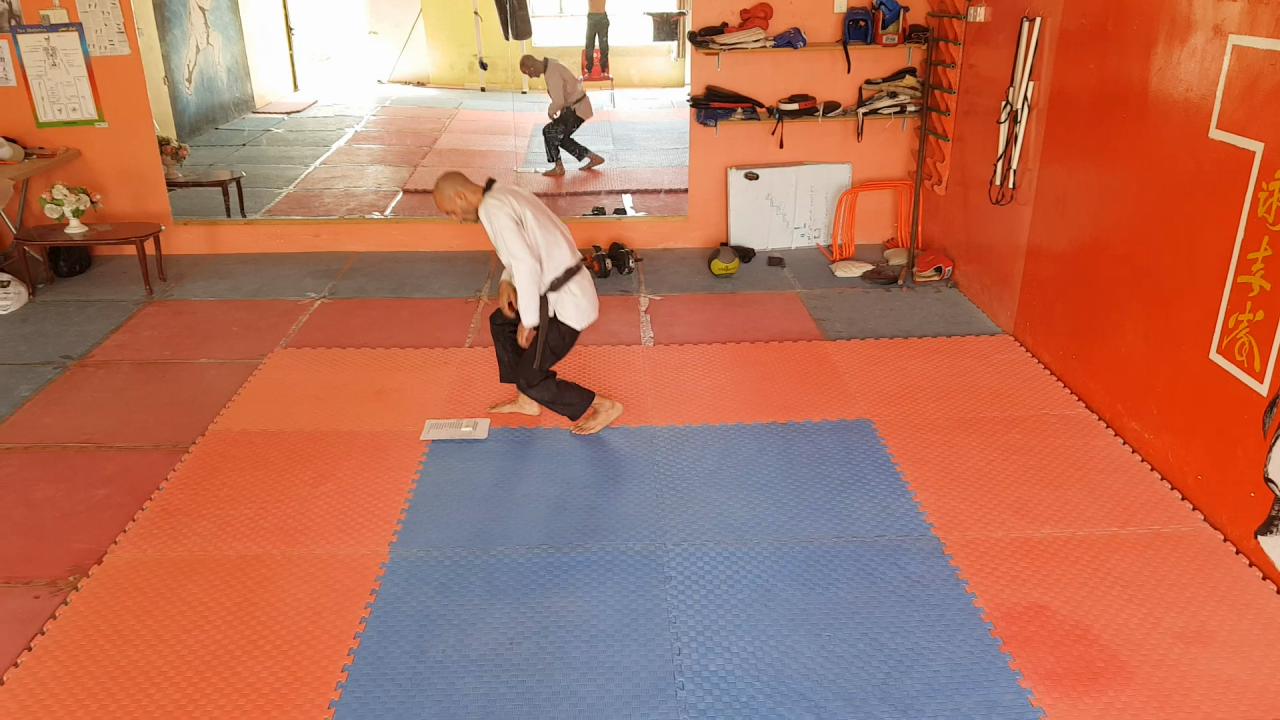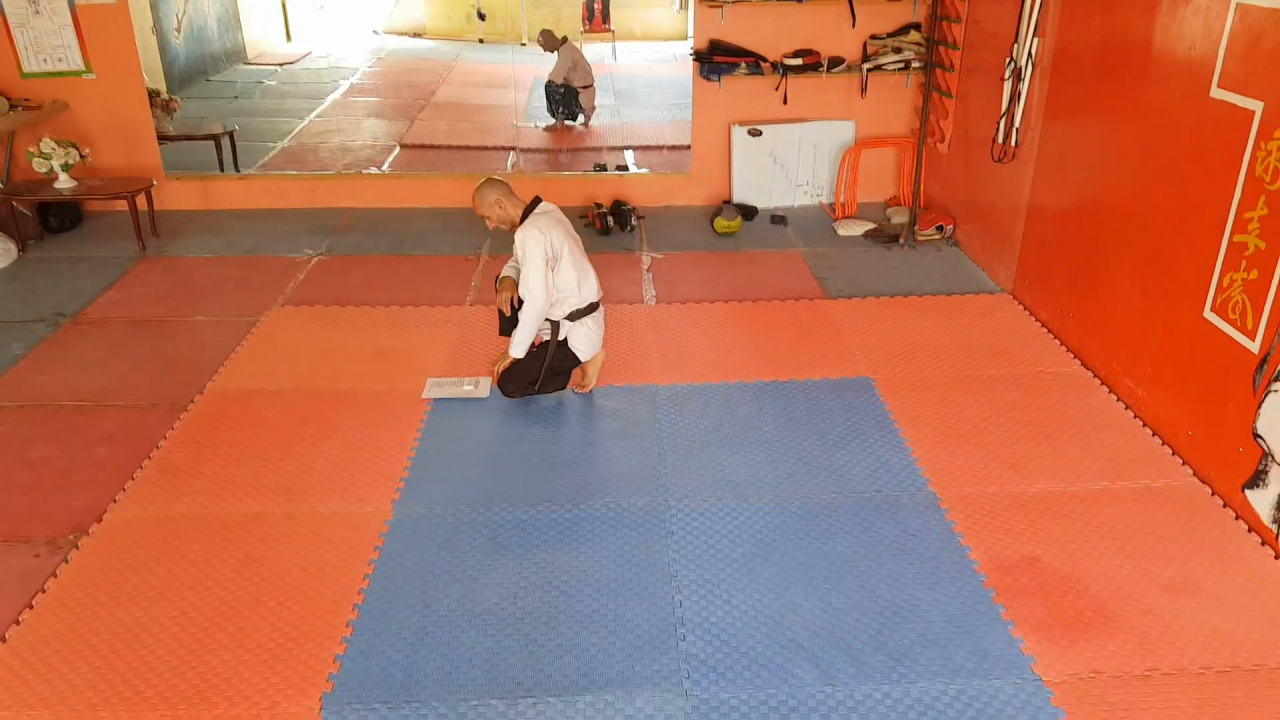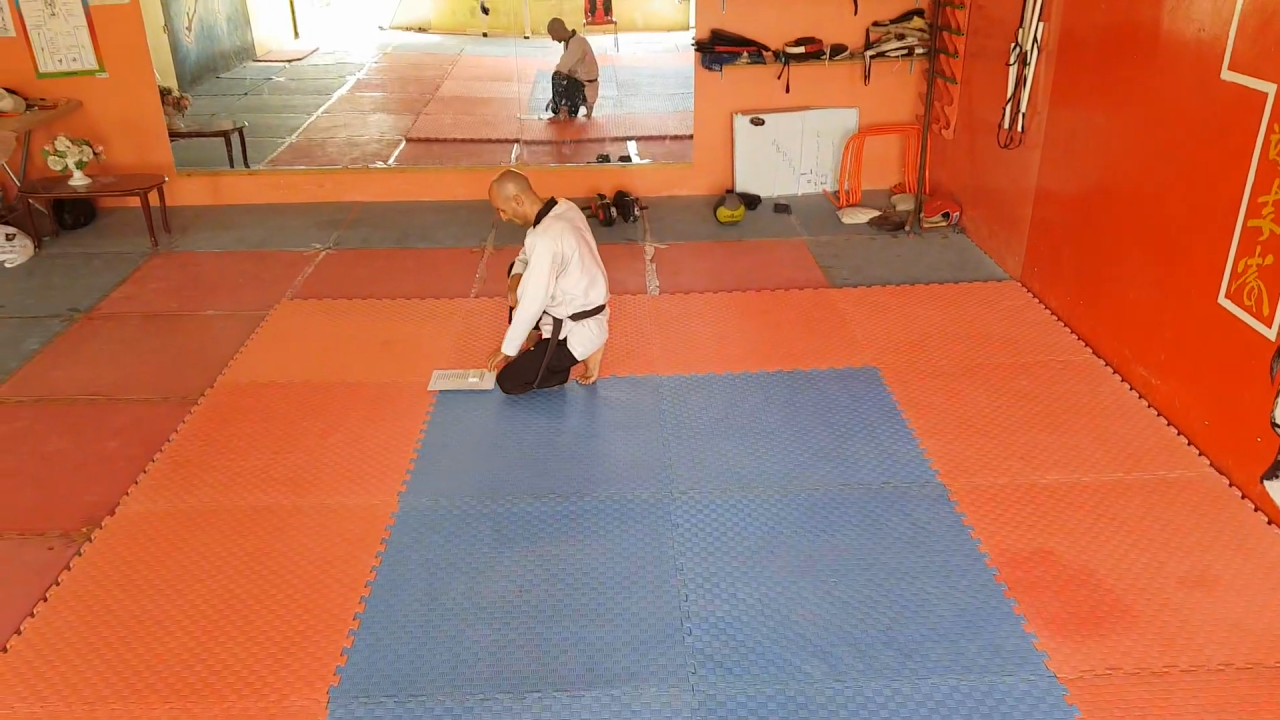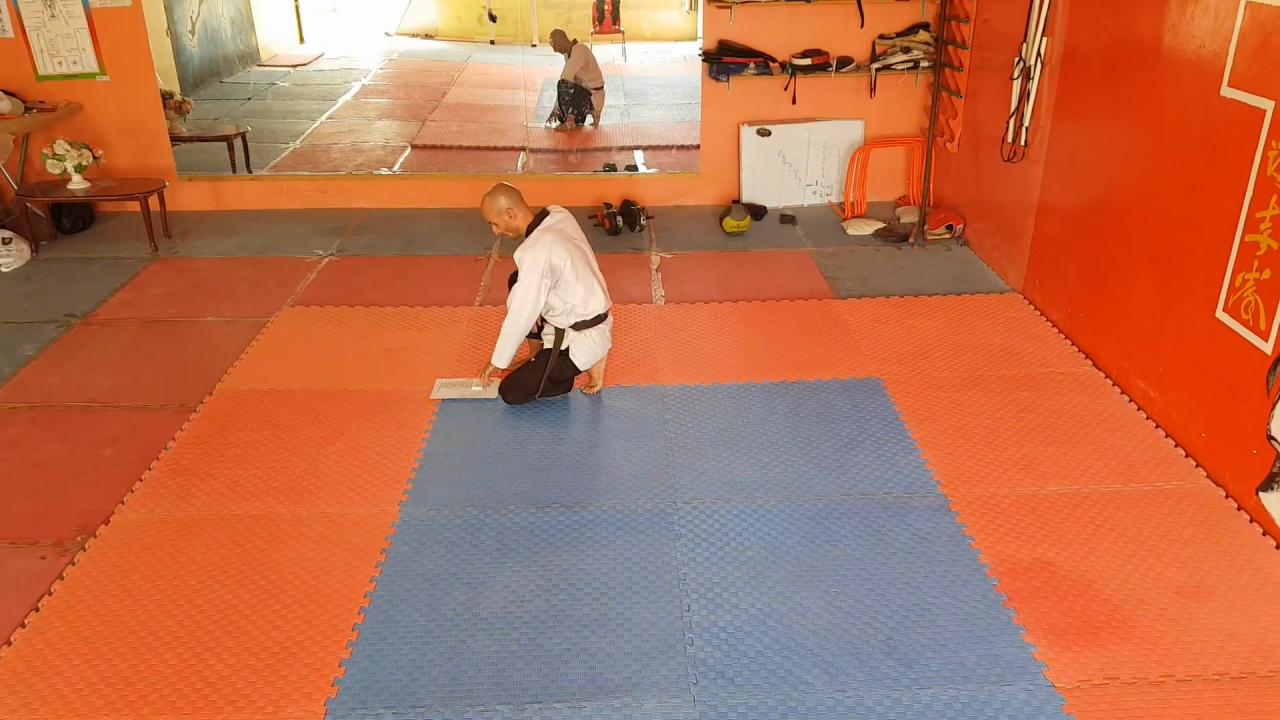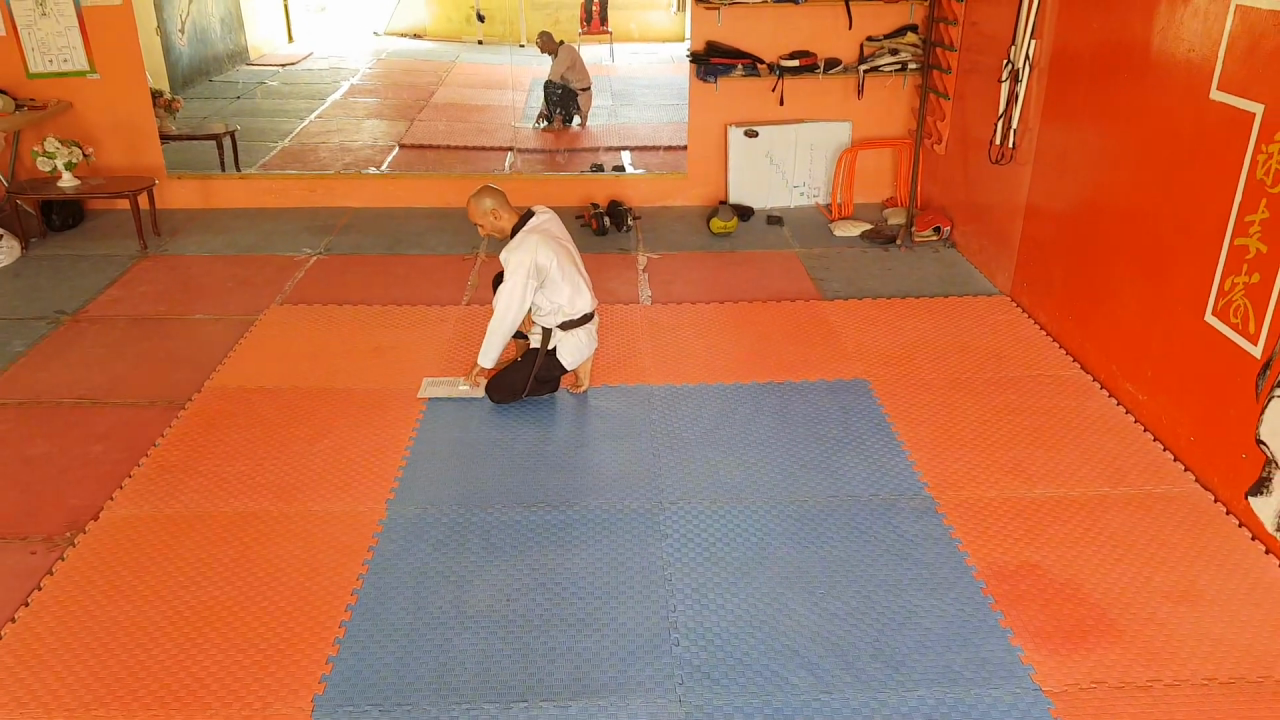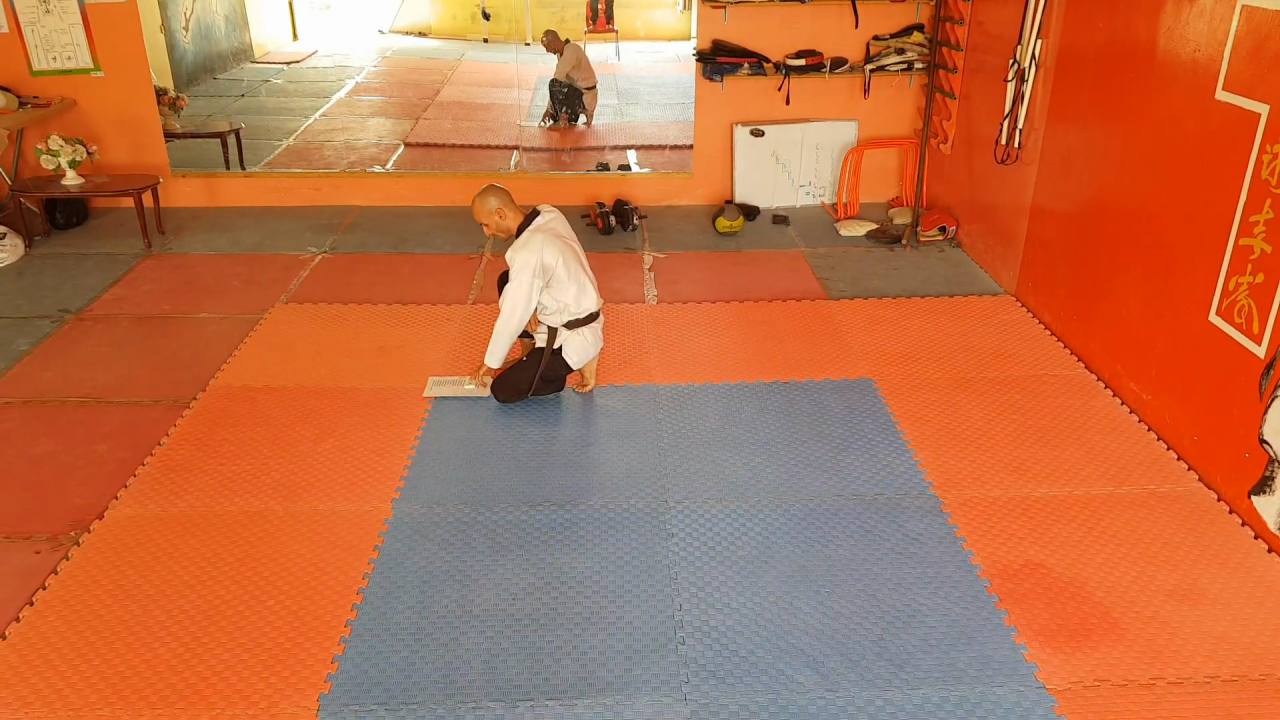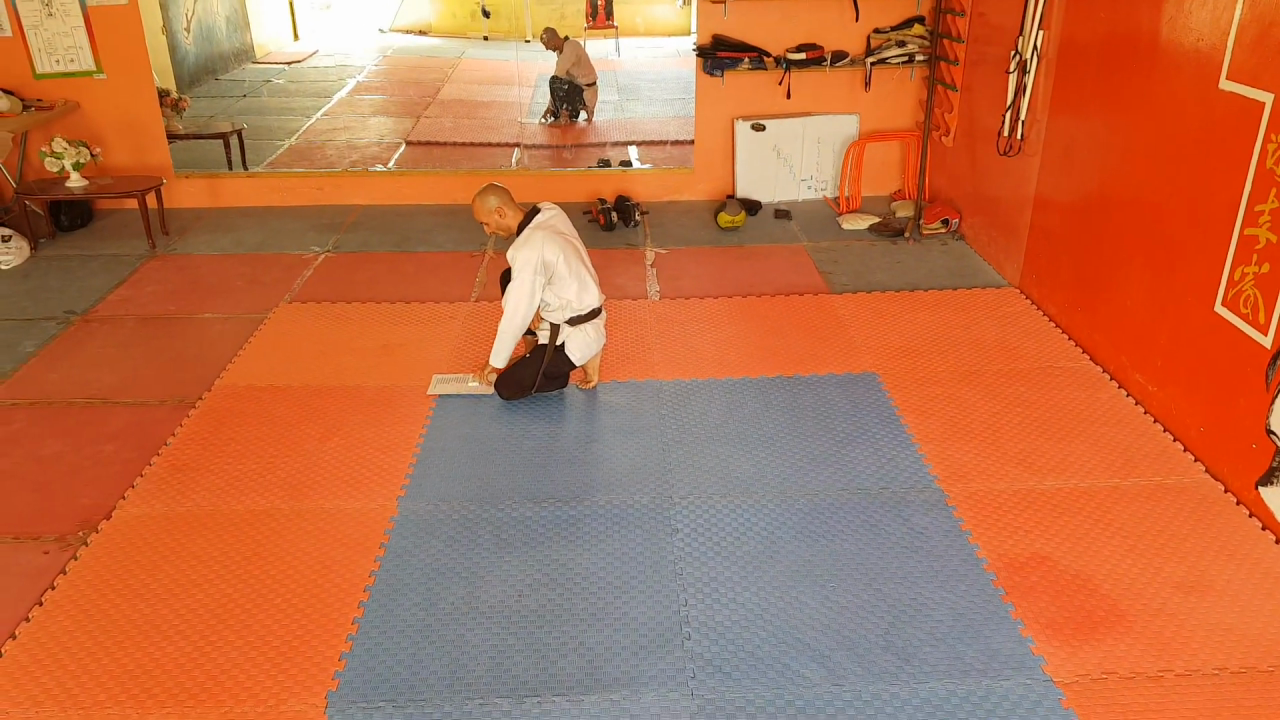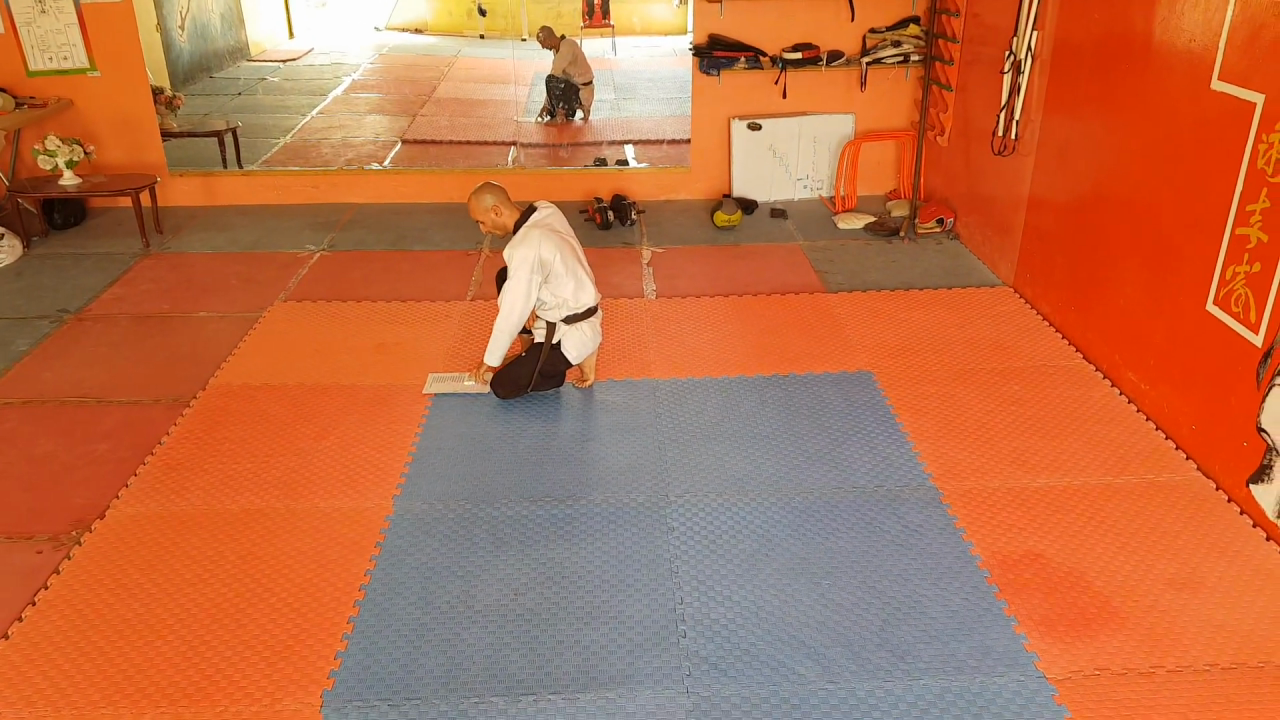
dt=0.4s
person 1, frame 1
left shoulder: (493, 208)
right shoulder: (504, 196)
left elbow: (526, 264)
left wrist: (529, 320)
right wrist: (508, 281)
left hip: (567, 301)
right hip: (565, 289)
left knee: (529, 377)
right knee: (501, 322)
left ankle: (603, 407)
right ankle: (527, 400)
person 1, frame 2
left shoulder: (532, 233)
right shoulder: (545, 212)
left elbow: (536, 302)
right elbow: (523, 260)
left wrist: (514, 352)
right wrist: (508, 279)
left hip: (576, 331)
right hip: (575, 312)
left knee: (509, 384)
right knee: (506, 288)
left ankle: (583, 361)
person 1, frame 3
left shoulder: (546, 238)
right shoulder: (564, 208)
left elbow: (531, 304)
left wrist: (507, 349)
right wrist: (516, 276)
left hip: (578, 331)
right hip: (585, 309)
left knee: (508, 381)
right knee: (520, 276)
left ankle: (584, 352)
right ankle: (535, 346)
person 1, frame 4
left shoulder: (536, 252)
right shoulder: (558, 215)
left elbow: (520, 316)
left wrist: (498, 361)
right wrist: (528, 302)
left hip: (583, 339)
right hip: (590, 315)
left knee: (511, 392)
right knee: (519, 283)
left ankle: (586, 360)
right ankle: (539, 356)
person 1, frame 5
left shoulder: (522, 252)
right shoulder: (544, 215)
left elbow: (505, 317)
left wrist: (484, 362)
right wrist: (523, 305)
left hip: (569, 339)
right hip: (575, 313)
left knee: (497, 391)
right knee: (503, 282)
left ankle: (573, 360)
right ankle: (525, 356)
person 1, frame 6
left shoulder: (528, 252)
right shoulder: (548, 214)
left elbow: (512, 317)
left wrist: (490, 362)
right wrist: (529, 306)
left hip: (575, 339)
right hip: (578, 311)
left knee: (503, 391)
right knee: (507, 282)
left ankle: (578, 361)
right ankle: (530, 355)
person 1, frame 7
left shoulder: (529, 250)
right shoulder: (550, 211)
left elbow: (515, 316)
left wrist: (495, 362)
right wrist: (532, 304)
left hip: (576, 335)
right hip: (580, 308)
left knee: (506, 388)
right knee: (510, 280)
left ankle: (581, 356)
right ankle: (534, 352)
person 1, frame 8
left shoulder: (526, 249)
right shoulder: (546, 210)
left elbow: (511, 315)
left wrist: (490, 361)
right wrist: (528, 303)
left hip: (573, 334)
right hip: (576, 306)
left knee: (502, 386)
right knee: (506, 278)
left ankle: (578, 356)
right ankle: (530, 350)
